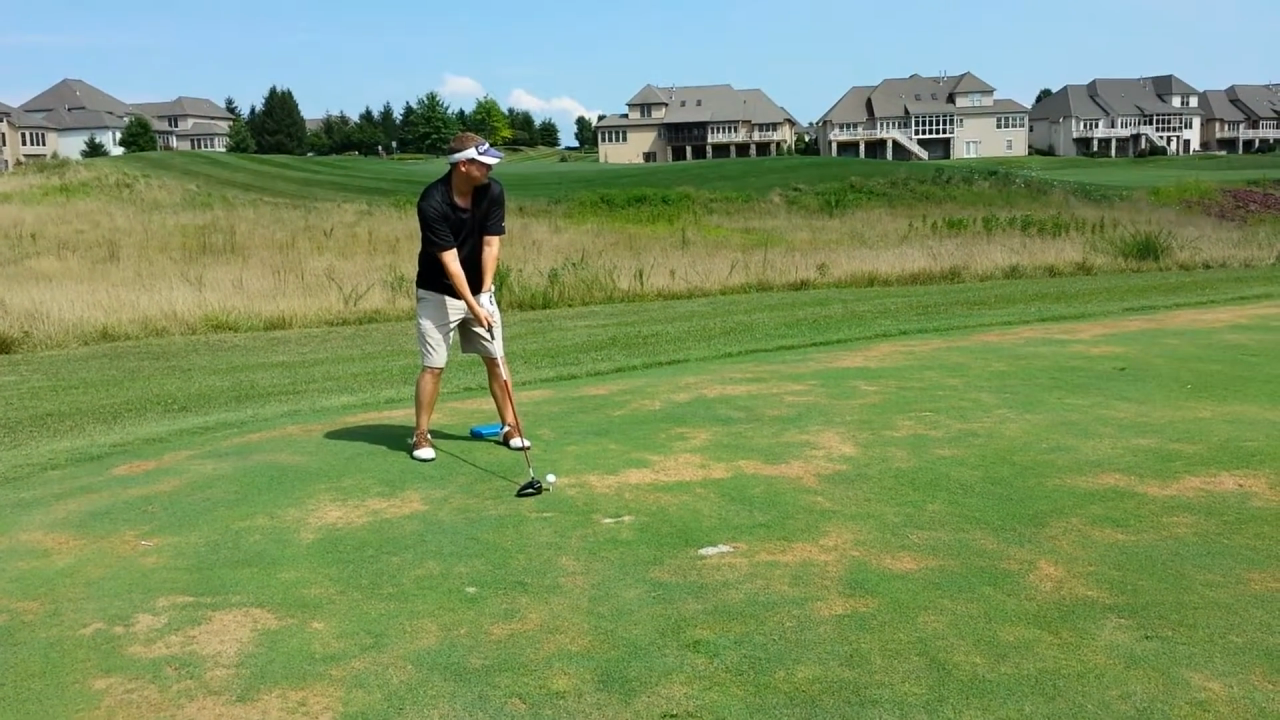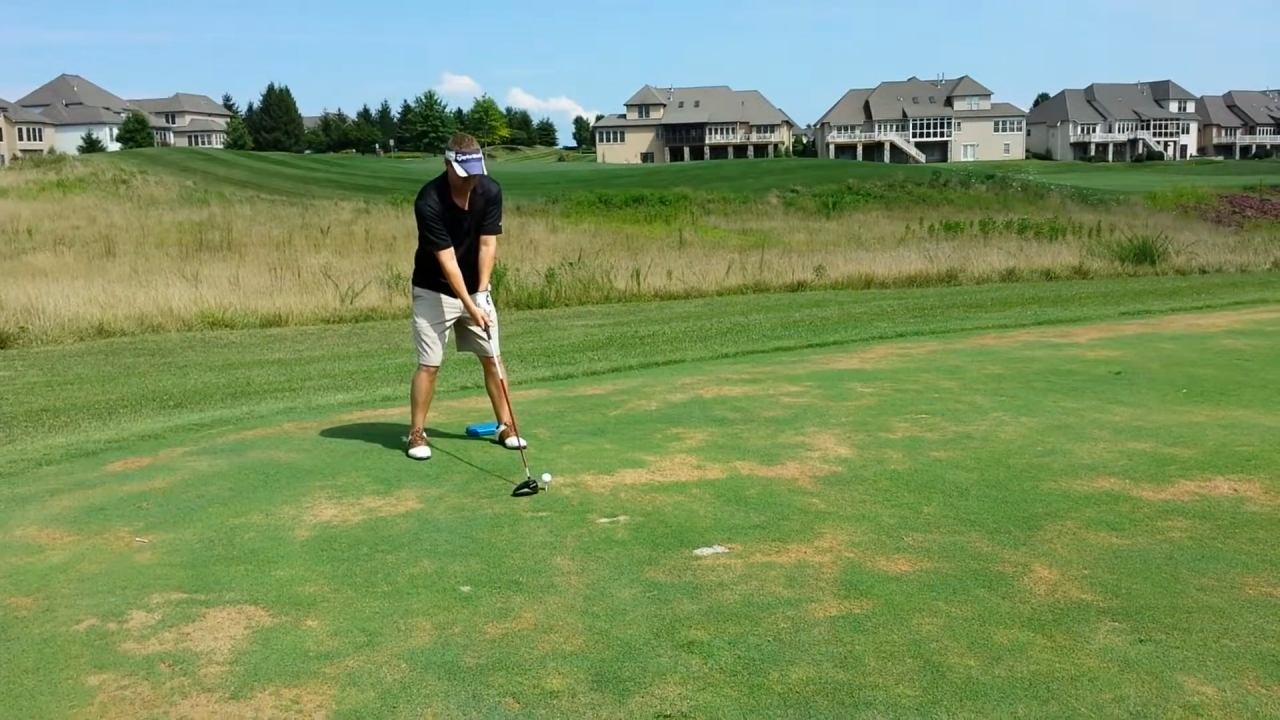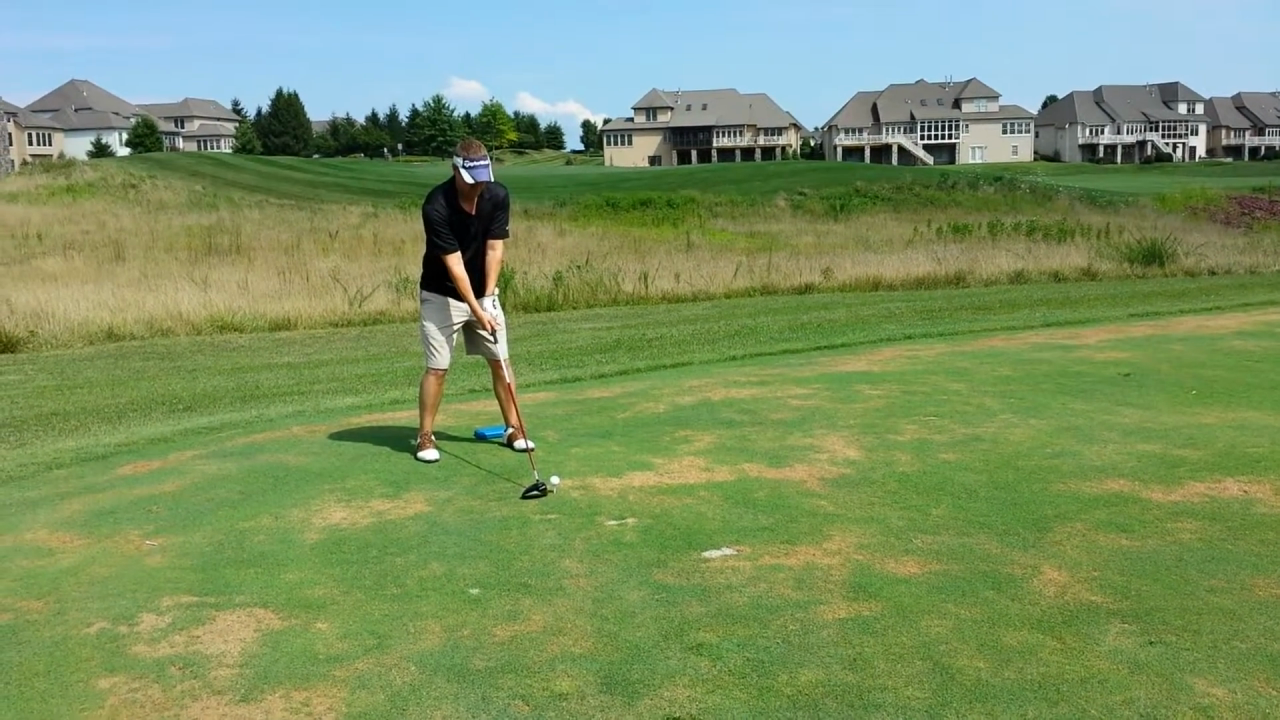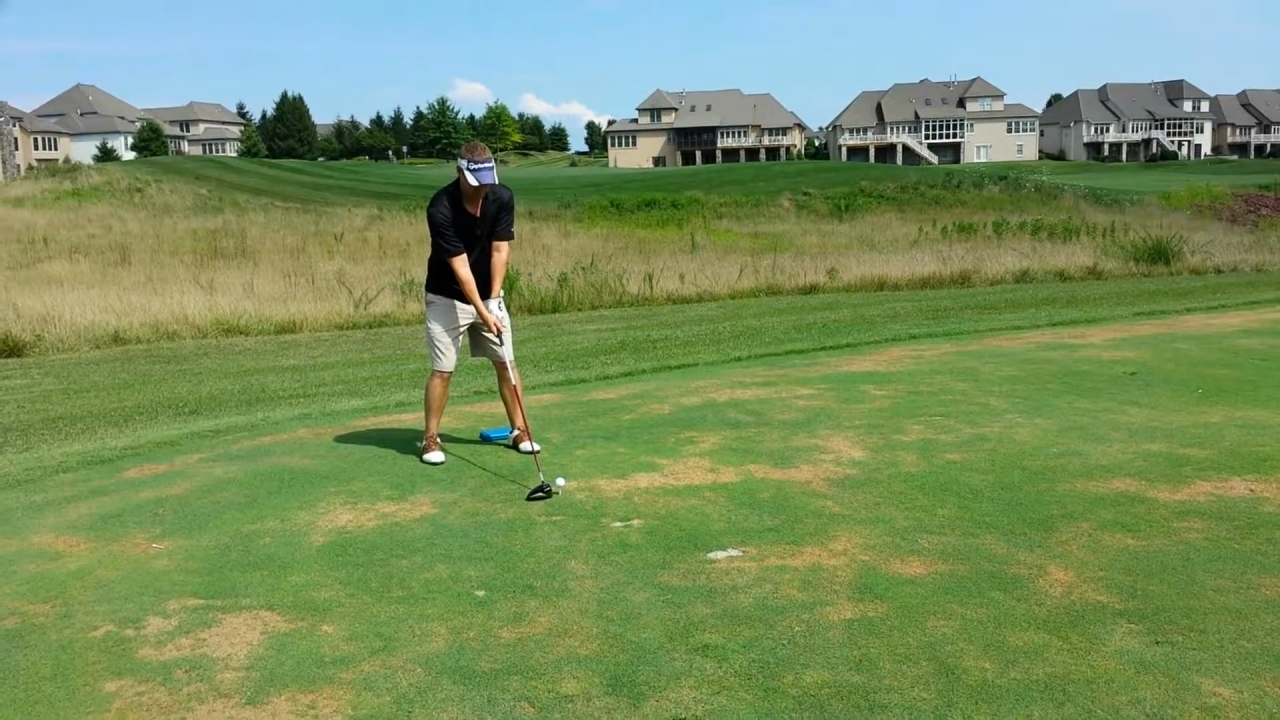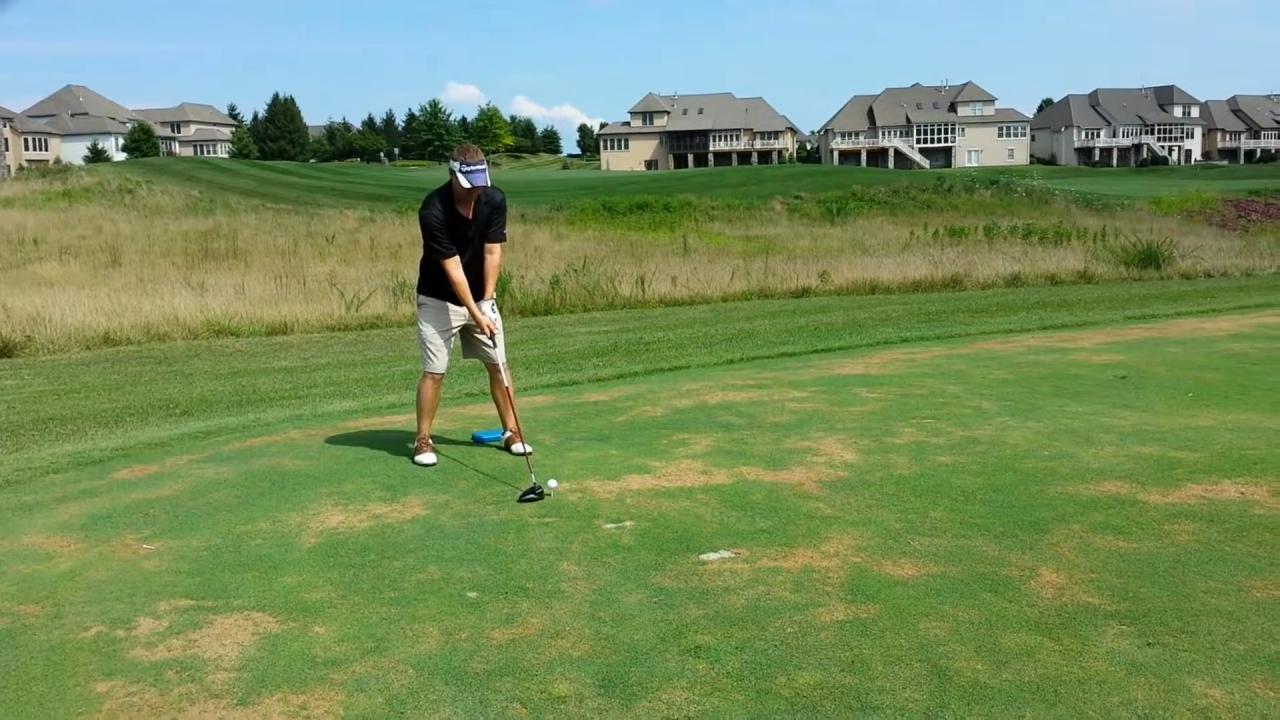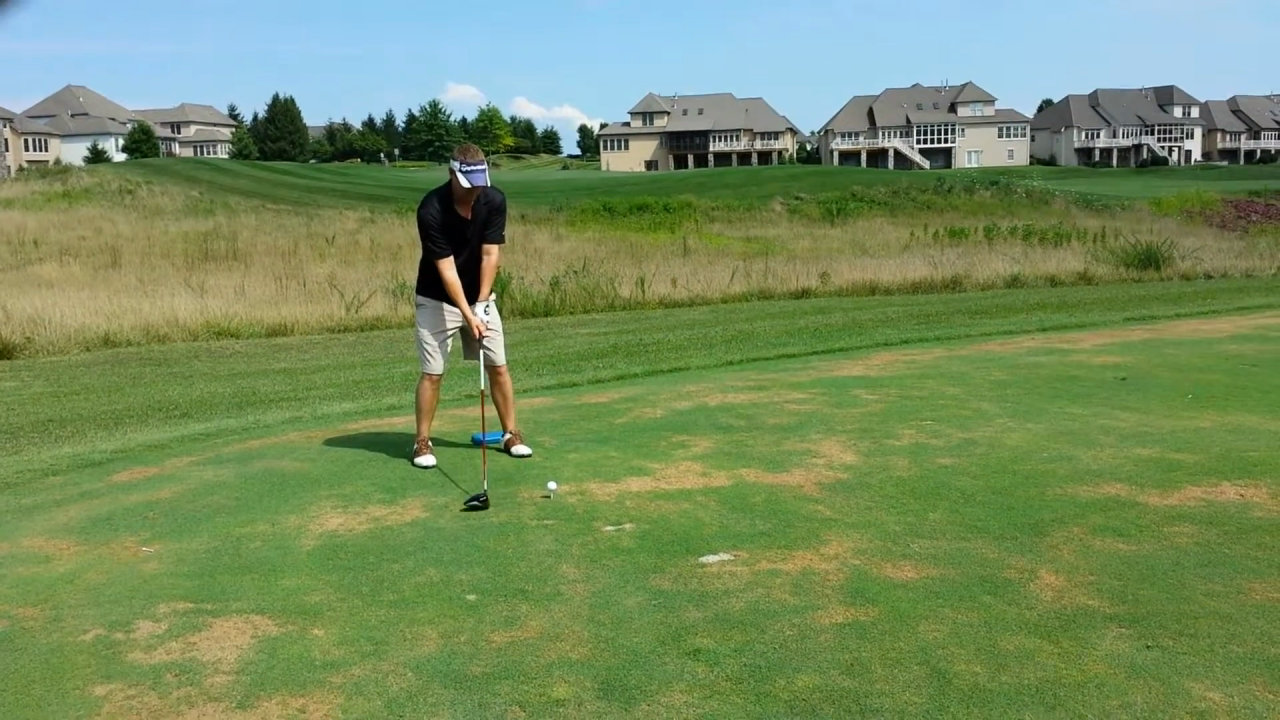
dt=0.4s
person 1, frame 1
left shoulder: (493, 191)
right shoulder: (432, 202)
left elbow: (490, 245)
right elbow: (450, 261)
left wrist: (485, 293)
right wrist: (472, 306)
left hip: (479, 290)
right hip: (438, 293)
left knee: (496, 359)
right knee: (433, 366)
left ankle: (509, 427)
right ankle: (421, 435)
person 1, frame 2
left shoulder: (491, 191)
right shoulder: (429, 201)
left elbow: (488, 244)
right elbow: (447, 259)
left wrist: (482, 292)
right wrist: (469, 306)
left hip: (476, 289)
right hip: (434, 291)
left knee: (492, 357)
right knee: (429, 363)
left ankle: (505, 425)
right ankle: (417, 432)
person 1, frame 3
left shoulder: (498, 196)
right shoulder: (436, 206)
left elbow: (494, 249)
right elbow: (454, 264)
left wrist: (489, 297)
right wrist: (475, 309)
left hip: (483, 292)
right hip: (442, 294)
left knee: (500, 360)
right knee: (437, 367)
left ankle: (513, 428)
right ankle: (425, 436)
person 1, frame 4
left shoulder: (502, 197)
right shoulder: (441, 208)
left elbow: (499, 250)
right elbow: (459, 266)
left wrist: (494, 299)
right wrist: (481, 312)
left hip: (488, 294)
right hip: (447, 297)
left knee: (505, 362)
right knee: (442, 369)
left ankle: (518, 430)
right ankle: (431, 438)
person 1, frame 5
left shoulder: (495, 200)
right shoulder: (433, 210)
left elbow: (492, 252)
right elbow: (453, 268)
left wrist: (487, 301)
right wrist: (475, 314)
left hip: (480, 296)
right hip: (439, 299)
left knee: (498, 364)
right knee: (434, 371)
left ankle: (511, 432)
right ankle: (423, 440)
person 1, frame 6
left shoulder: (495, 201)
right shoulder: (431, 209)
left elbow: (490, 256)
right elbow: (446, 268)
left wrist: (481, 305)
right wrist: (466, 313)
left hip: (480, 297)
right hip: (438, 300)
left knee: (498, 366)
right knee: (432, 372)
left ankle: (511, 434)
right ankle: (422, 441)
